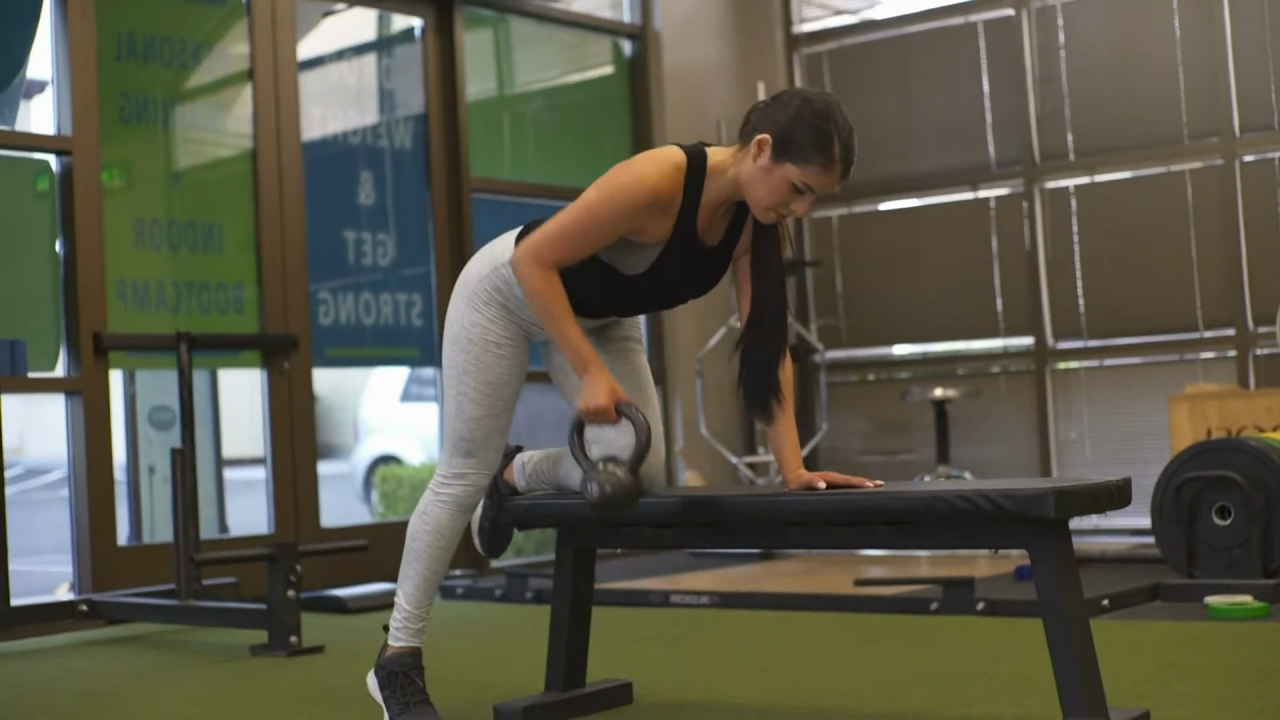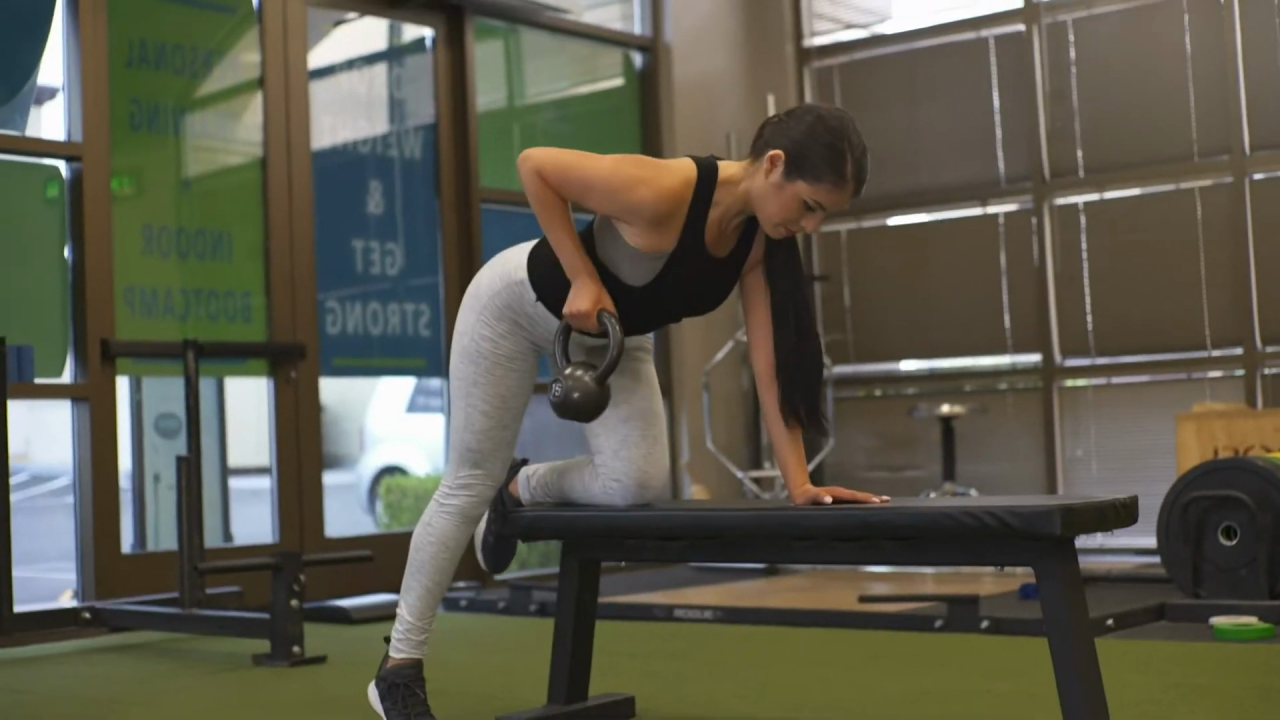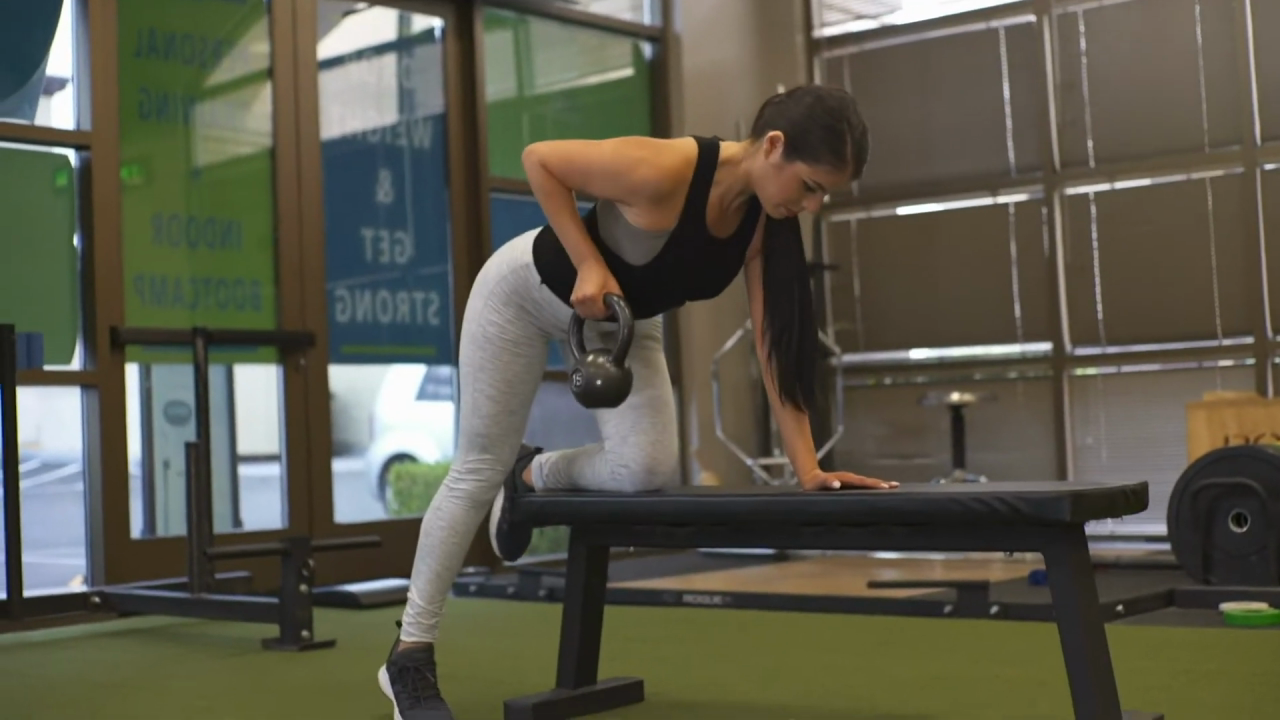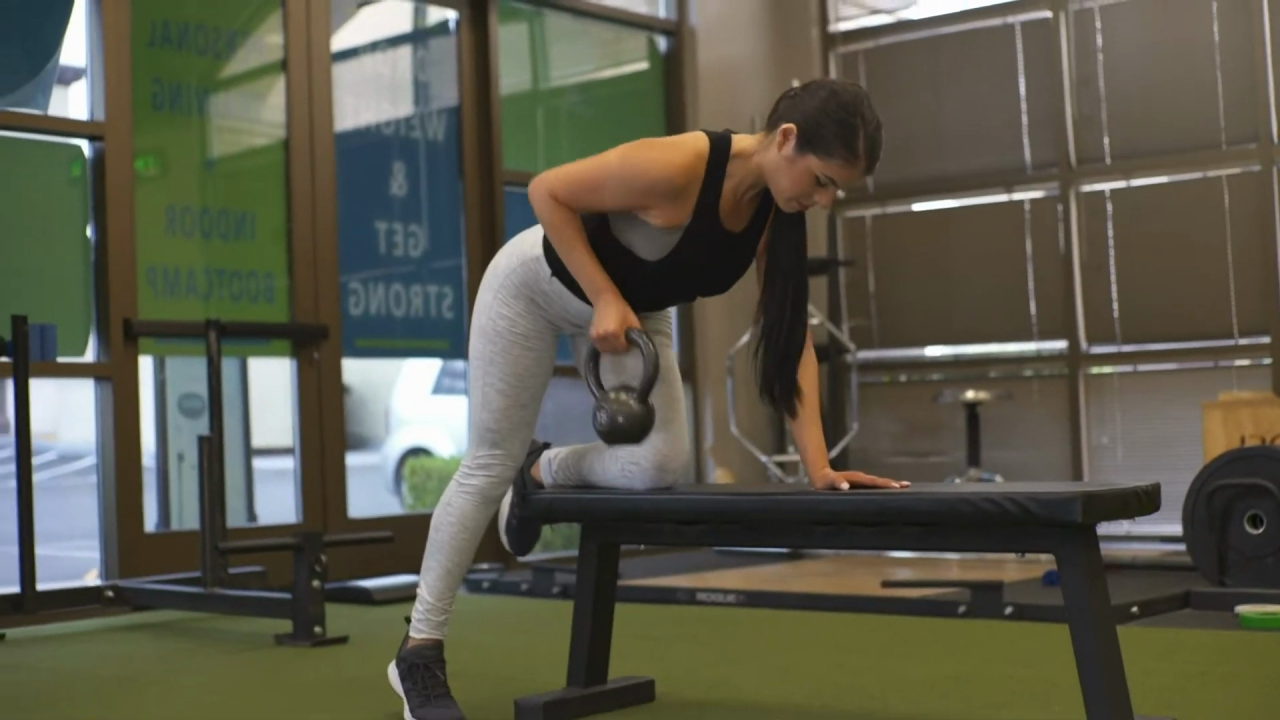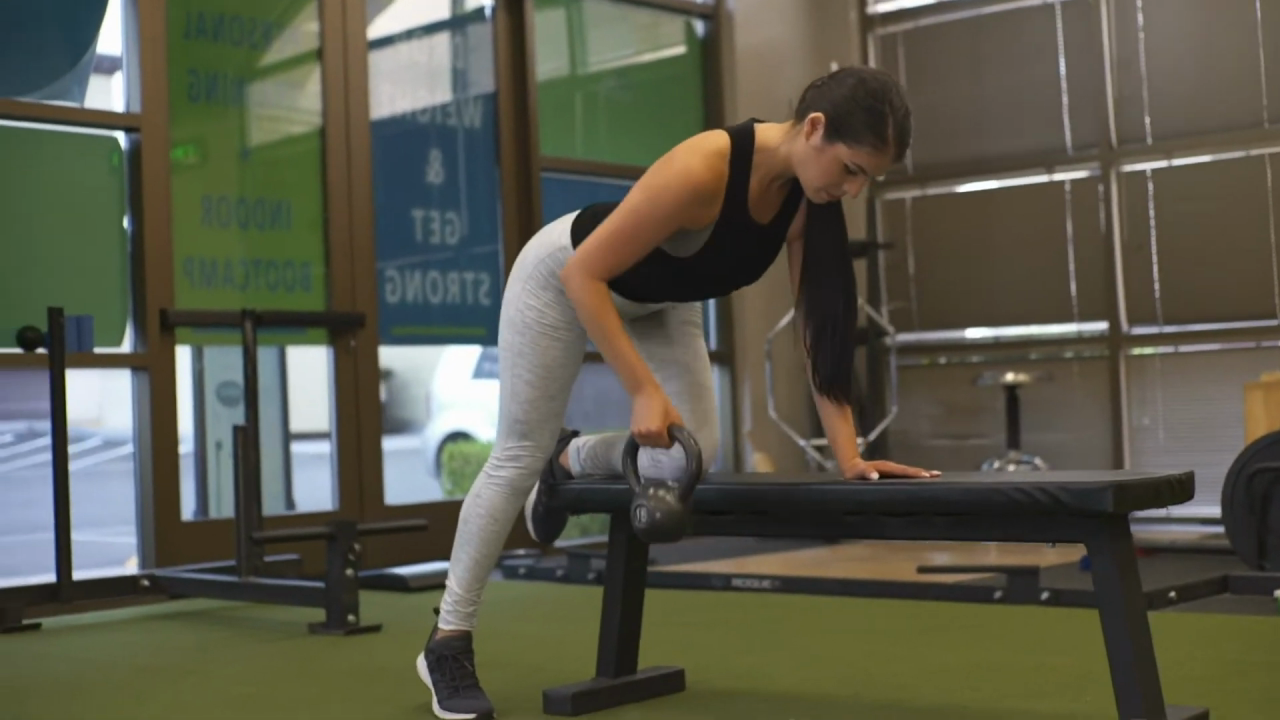
dt=0.3s
person 1, frame 1
left shoulder: (754, 215)
right shoulder: (657, 181)
left elbow: (763, 341)
right elbow: (534, 261)
left wrist: (792, 467)
right wrist: (587, 372)
left hip: (600, 313)
right hip: (507, 290)
left knee: (638, 470)
right knee: (464, 475)
left ankle: (516, 474)
right ankle: (397, 657)
person 1, frame 2
left shoulder: (763, 232)
right shoulder: (663, 189)
left elbow: (774, 357)
right elbow: (533, 167)
left wrist: (800, 482)
right wrist: (583, 279)
left hip: (615, 326)
right hip: (518, 303)
left knee: (639, 485)
right knee: (471, 484)
left ankle: (523, 489)
right ankle: (398, 669)
person 1, frame 3
left shoulder: (768, 216)
right shoulder: (664, 169)
left elbow: (779, 340)
right elbow: (539, 157)
left wrist: (806, 467)
right wrist: (589, 265)
left hip: (620, 315)
right hip: (526, 292)
left knee: (648, 469)
right knee: (479, 469)
left ankle: (533, 476)
right ankle: (410, 654)
person 1, frame 4
left shoulder: (780, 206)
right shoulder: (676, 165)
left elbow: (790, 337)
right elbow: (546, 191)
left wrist: (818, 465)
right wrist: (603, 295)
left hip: (635, 307)
right hip: (536, 286)
left knee: (658, 466)
right knee: (490, 465)
left ankle: (544, 471)
right ankle: (419, 650)
person 1, frame 5
left shoulder: (811, 194)
right shoulder: (702, 169)
left elbow: (821, 325)
right elbow: (581, 273)
left wrist: (847, 455)
right wrist: (644, 389)
left hip: (658, 301)
right hip: (566, 279)
left knee: (688, 456)
right knee: (519, 457)
left ankle: (572, 458)
right ankle: (447, 642)
